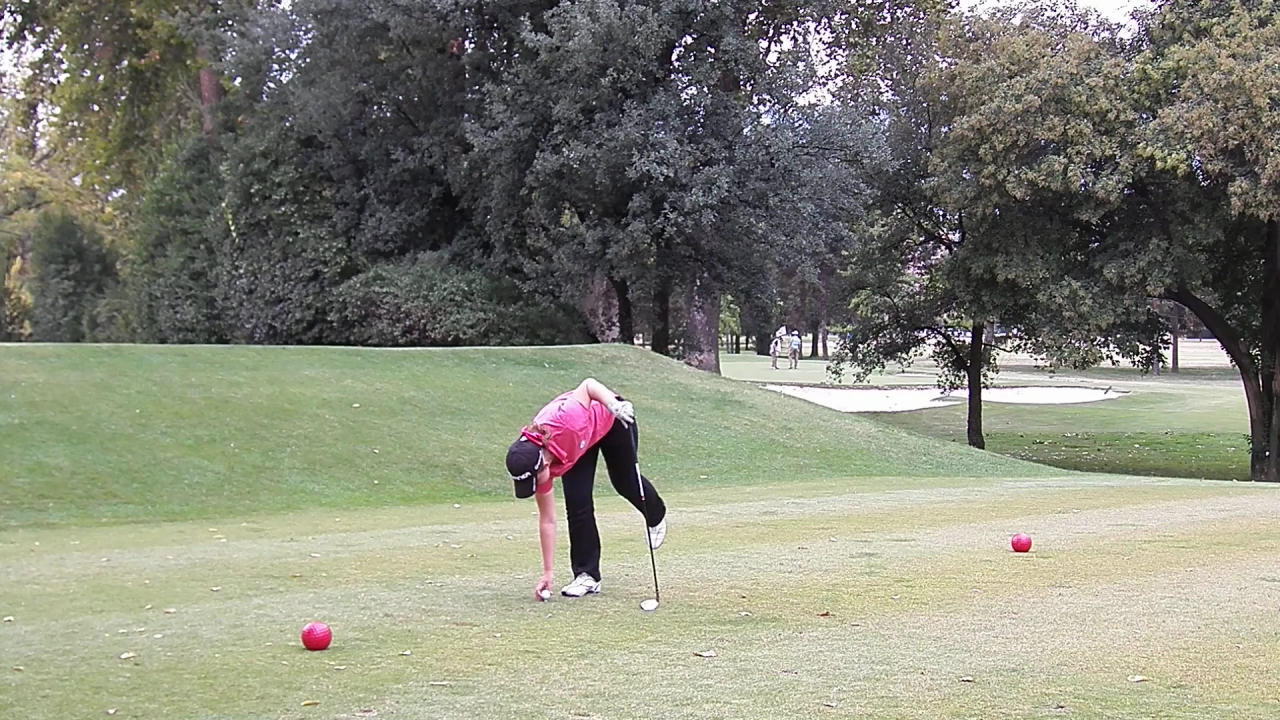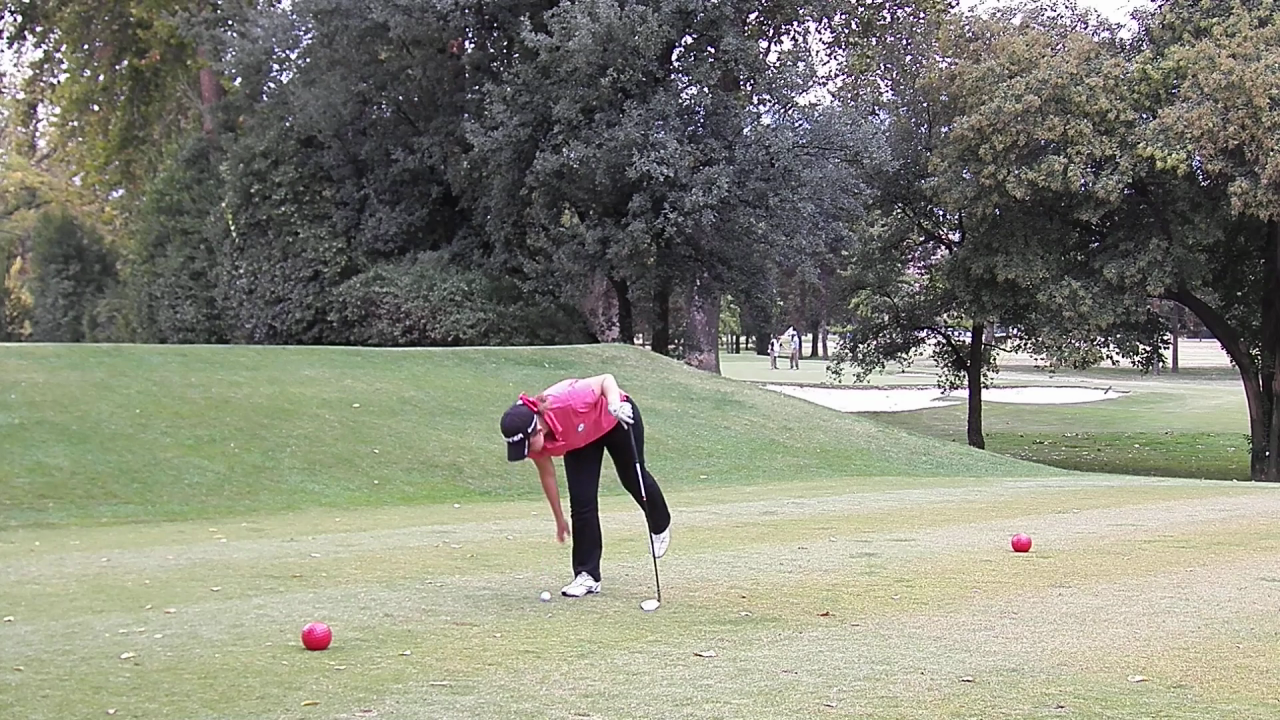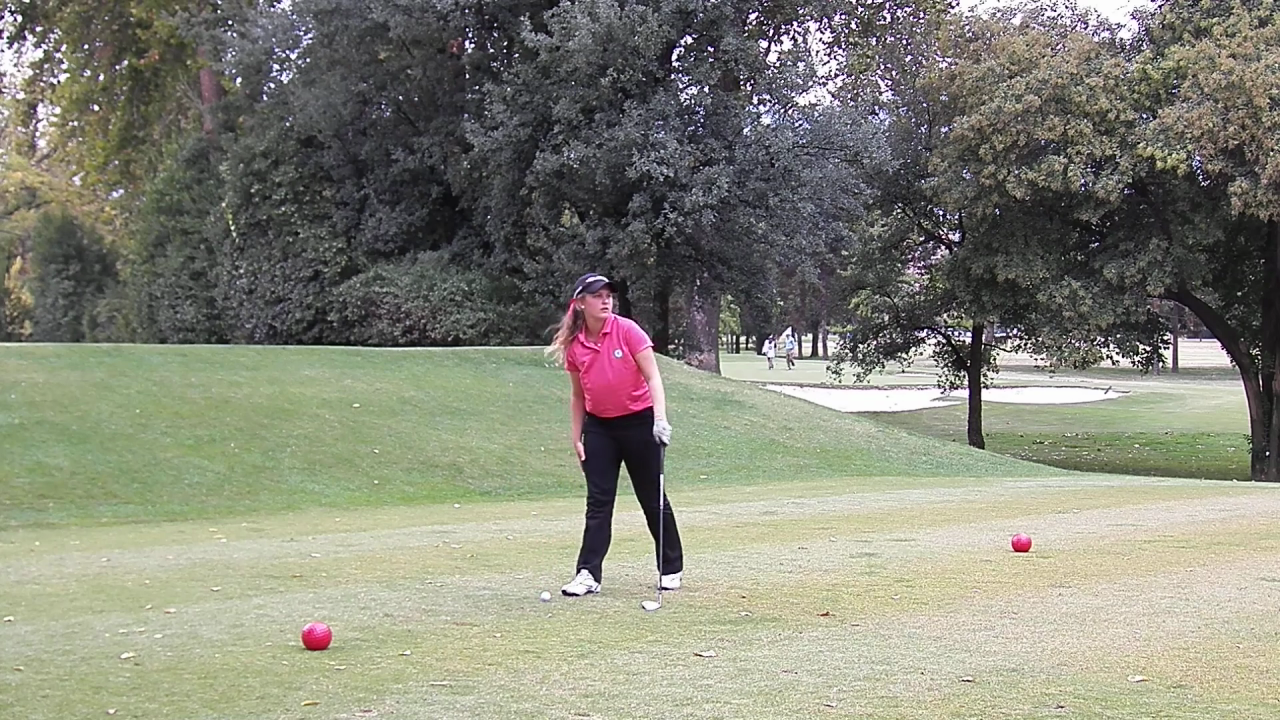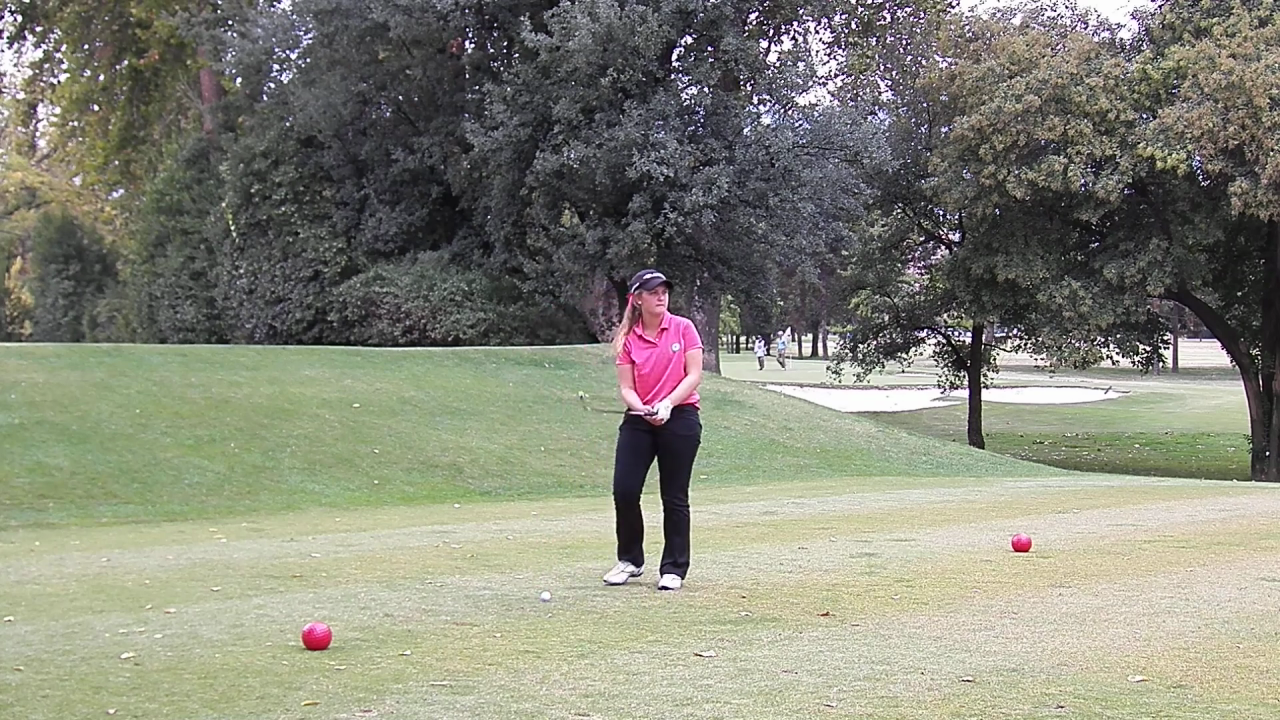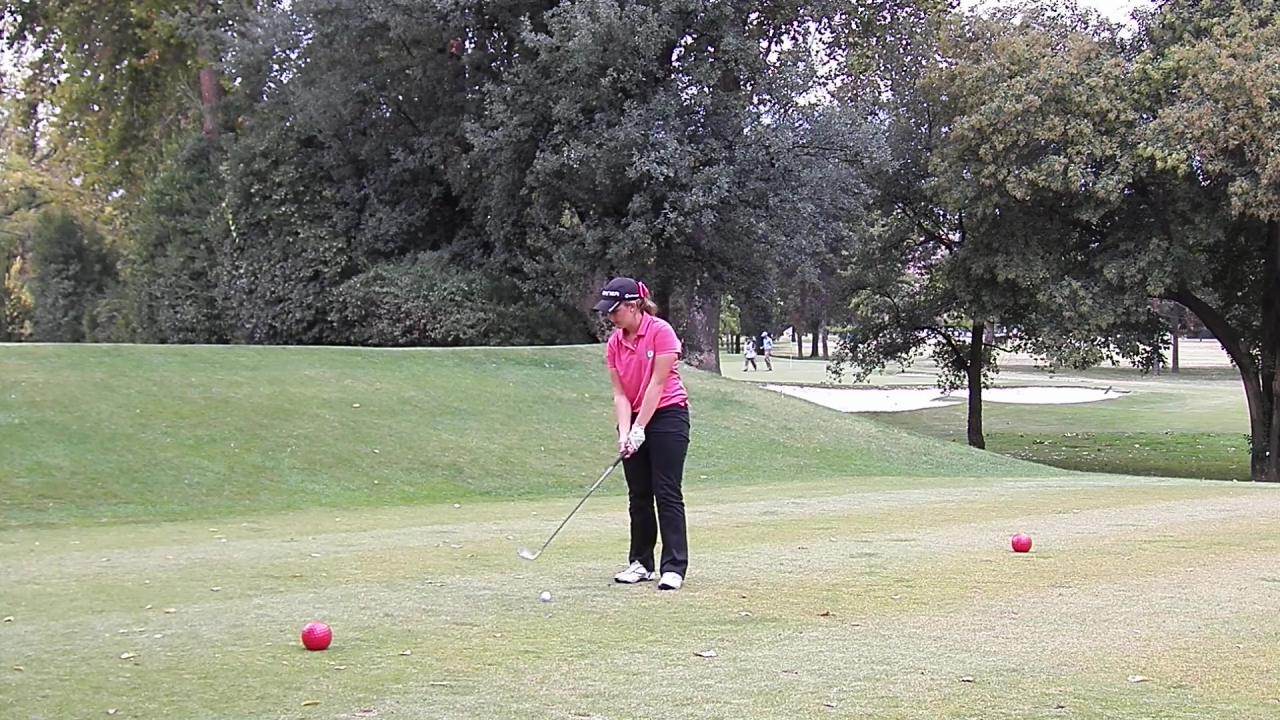
dt=0.7s
person 1, frame 1
left shoulder: (564, 423)
right shoulder: (535, 461)
left elbow: (588, 384)
right elbow: (547, 520)
left wrist: (614, 404)
right wrist: (548, 571)
left hip: (613, 421)
right hip: (576, 443)
left knee: (627, 482)
right knee: (577, 505)
left ankle: (656, 516)
right ankle: (587, 574)
person 1, frame 2
left shoulder: (568, 402)
right shoulder: (535, 440)
left elbow: (606, 379)
right elbow: (547, 477)
left wrist: (615, 405)
right wrist: (559, 520)
left hip: (618, 421)
left knee: (634, 479)
right knee: (582, 501)
left ankle: (660, 526)
right ankle: (587, 574)
person 1, frame 3
left shoulder: (627, 330)
right shoulder: (572, 345)
left elbow: (653, 376)
right elbow: (578, 396)
left wrist: (660, 417)
right wrist: (576, 437)
left hip: (640, 422)
right hip: (600, 427)
left knee: (652, 497)
right knee: (598, 501)
left ankle: (671, 567)
right ankle: (589, 574)
person 1, frame 4
left shoulder: (683, 328)
right shoulder: (626, 338)
left elbow: (694, 375)
right elbow: (626, 387)
left wrist: (667, 403)
right wrist: (641, 408)
left hip: (680, 419)
right hip: (638, 421)
left knee: (674, 497)
right knee: (624, 491)
left ankle: (674, 568)
right ankle: (630, 560)
person 1, frame 5
left shoulder: (661, 331)
right shoulder: (614, 343)
left elbow: (657, 384)
right elbow: (620, 393)
left wrist: (641, 429)
right wrist: (625, 433)
left hip: (667, 417)
right hip: (633, 422)
left knee: (667, 493)
right knee: (639, 495)
left ankle: (673, 566)
right ankle: (641, 562)
